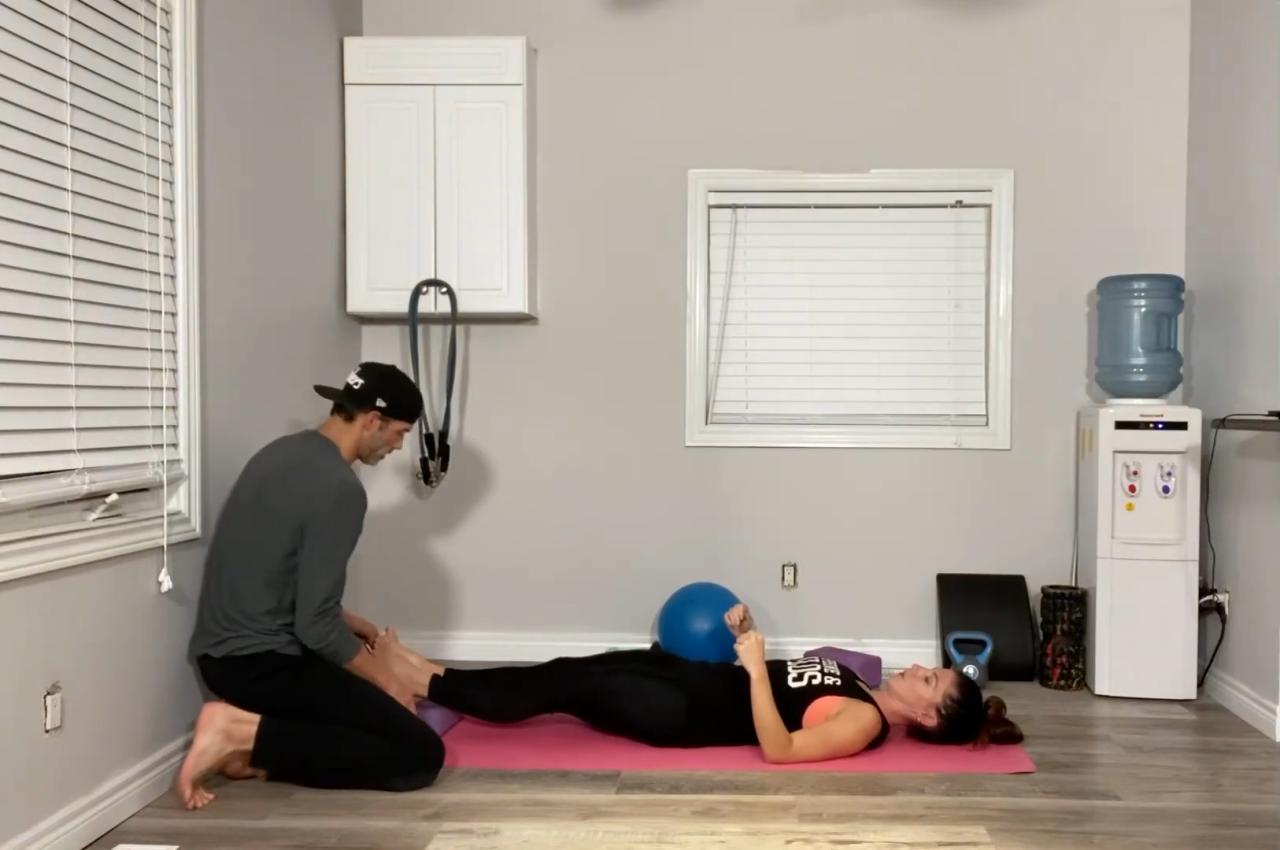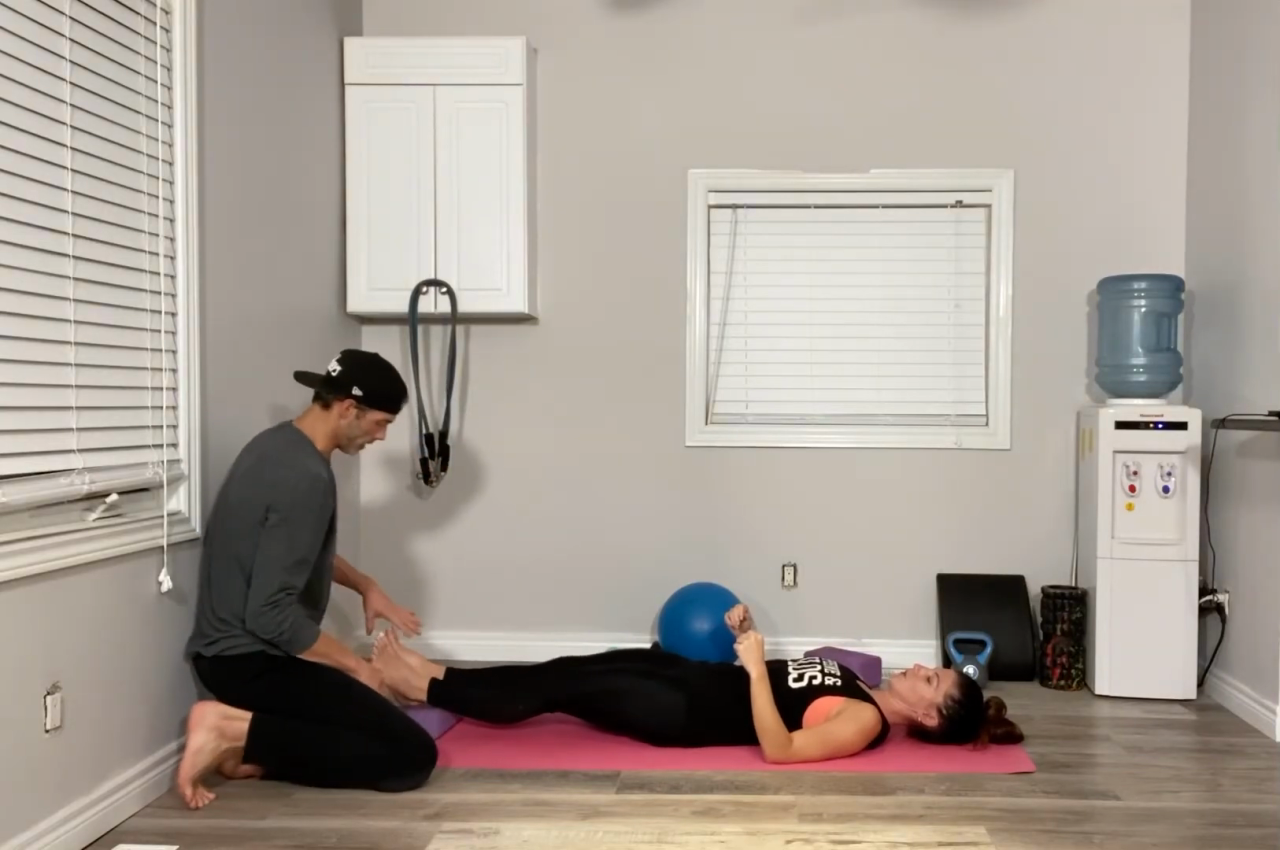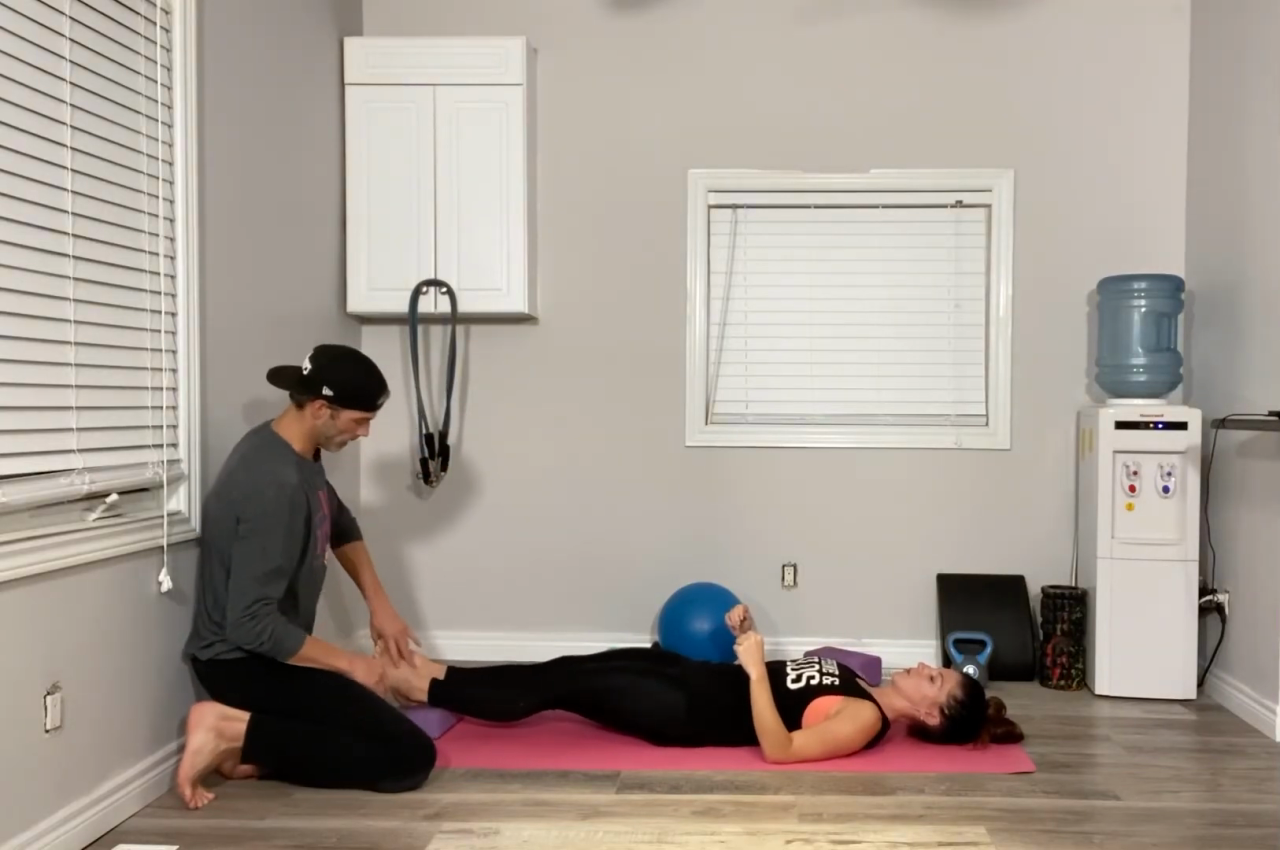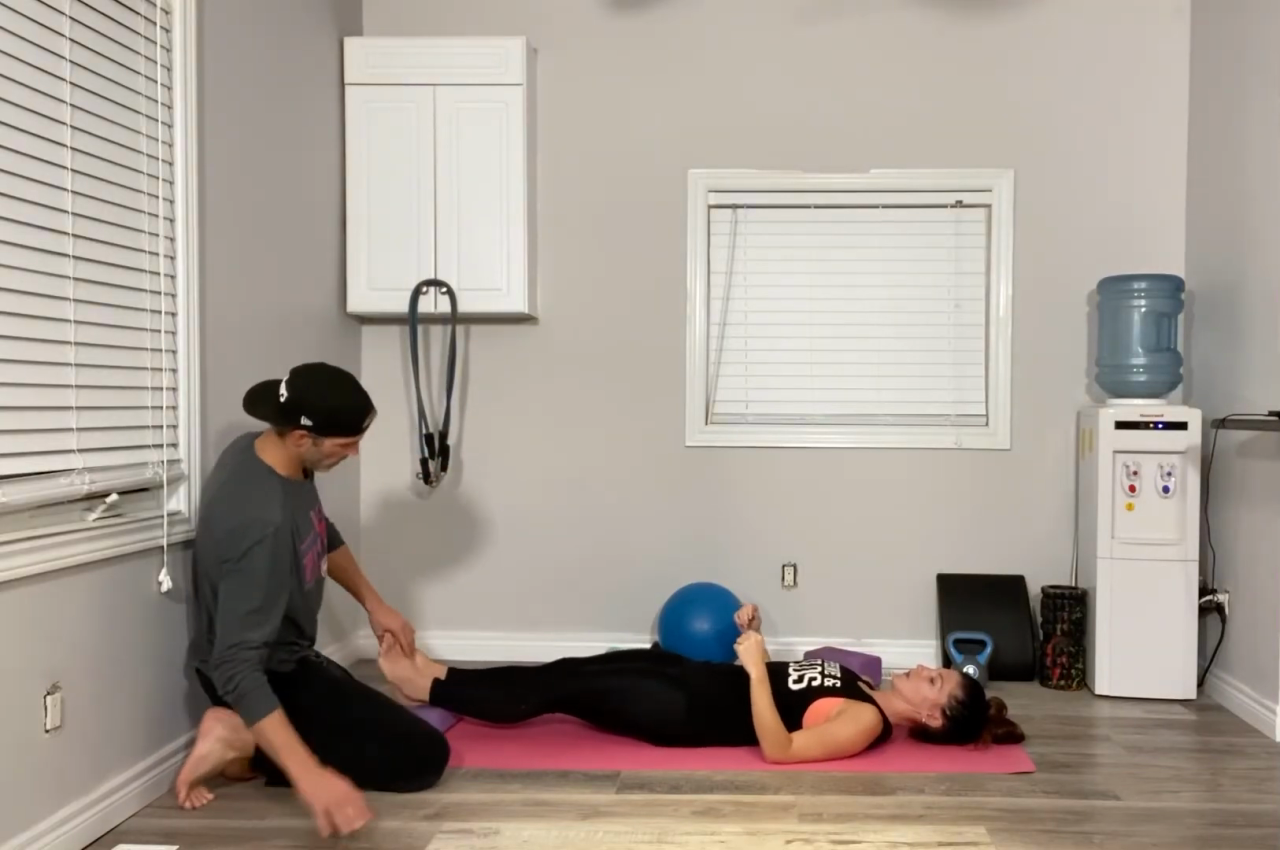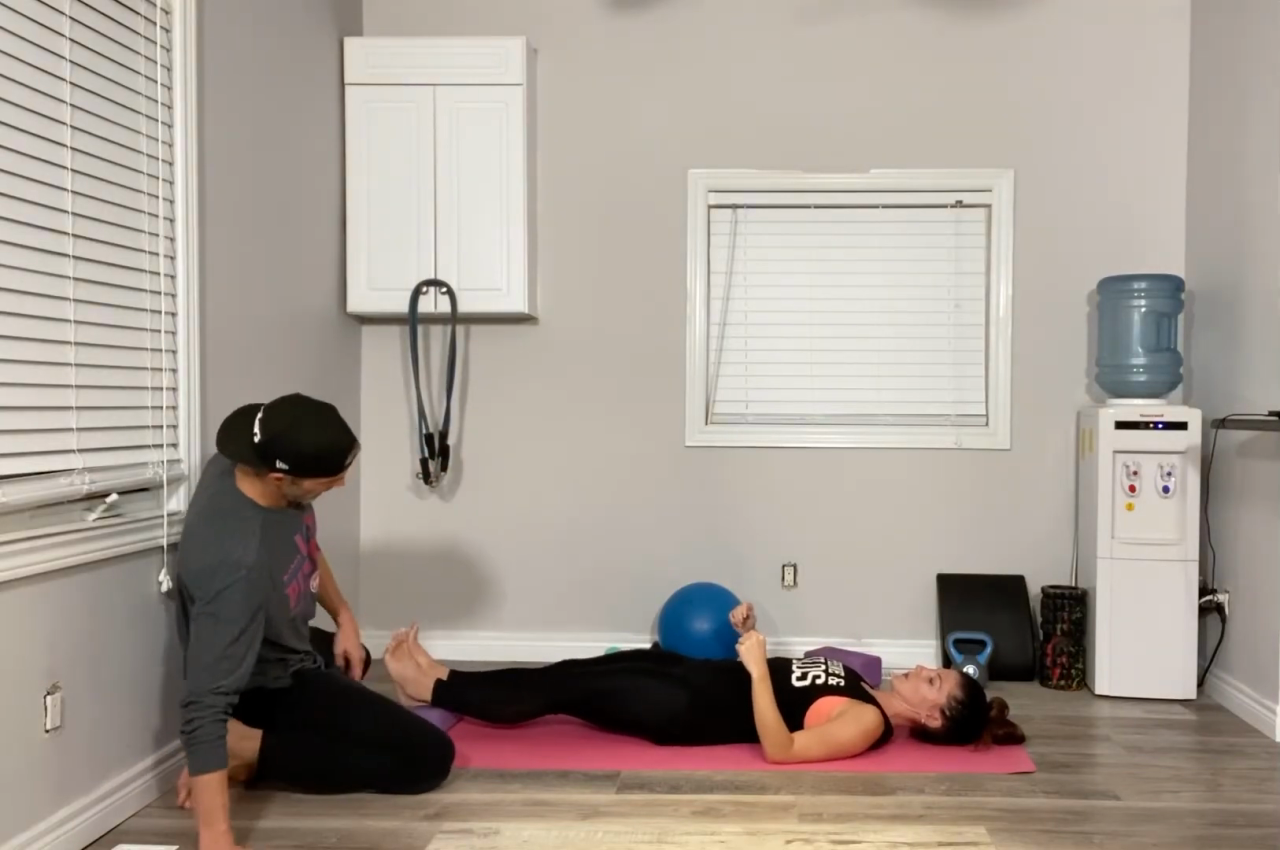
dt=0.4s
person 1, frame 1
left shoulder: (865, 723)
right shoulder: (861, 690)
left elbow: (777, 747)
left wrist: (753, 667)
right wrist: (748, 637)
left hip: (699, 714)
right hip: (705, 678)
left knee: (569, 692)
right knee: (570, 668)
left ankle: (427, 686)
right ankle: (437, 675)
person 1, frame 2
left shoulder: (865, 723)
right shoulder: (863, 690)
left elbow: (778, 747)
left wrist: (754, 666)
right wrist: (749, 637)
left hip: (699, 714)
right hip: (705, 678)
left knee: (568, 693)
right knee: (572, 668)
left ankle: (427, 689)
right ankle: (439, 677)
person 1, frame 3
left shoulder: (866, 721)
right shoulder: (863, 688)
left elbow: (778, 747)
left wrist: (753, 667)
right wrist: (750, 638)
left hip: (700, 714)
right hip: (705, 678)
left knee: (571, 688)
right knee: (573, 667)
left ankle: (428, 690)
right ankle: (440, 677)
person 1, frame 4
left shoulder: (867, 723)
right shoulder: (865, 691)
left elbow: (778, 748)
left wrist: (754, 666)
right wrist: (753, 638)
left hip: (699, 714)
right hip: (705, 677)
left knee: (567, 692)
right knee: (575, 669)
left ankle: (429, 689)
right ankle: (443, 675)
person 1, frame 5
left shoulder: (869, 724)
right shoulder: (864, 691)
left elbow: (779, 748)
left wrist: (756, 666)
right wrist: (750, 637)
left hip: (699, 711)
right hip: (705, 674)
left knee: (570, 693)
right knee: (573, 671)
left ankle: (433, 690)
right ankle: (441, 676)
person 2, frame 1
left shoulder: (284, 452)
right shoulder: (338, 488)
right elbow: (316, 624)
left wrist: (355, 625)
right wrist: (384, 679)
left hip: (225, 651)
right hip: (261, 660)
left knee: (372, 723)
right knee: (420, 755)
left ankle: (248, 730)
right ankle: (244, 734)
person 2, frame 2
left shoulder: (279, 444)
right shoulder: (304, 478)
right elbow: (270, 613)
left wrist: (368, 588)
right wrist: (355, 665)
left hip: (232, 650)
right hip: (251, 660)
left knee: (366, 721)
right knee: (412, 755)
left ankle: (246, 737)
right ankle: (236, 731)
person 2, frame 3
left shoulder: (292, 450)
right shoulder: (274, 486)
left elbow: (342, 527)
right elbow: (252, 624)
left wrist: (379, 604)
right wrist: (350, 663)
left hip: (258, 652)
right hip: (244, 660)
left knee: (370, 717)
right knee: (411, 756)
left ankle: (247, 742)
right ankle: (235, 731)
person 2, frame 4
left shoulder: (261, 451)
right shoulder: (260, 521)
left elbow: (325, 536)
right elbow: (237, 666)
left wrist: (371, 601)
right wrist: (308, 775)
left hip: (280, 653)
right hip: (269, 672)
left knee: (353, 696)
right knee: (424, 756)
left ankle: (252, 740)
right ankle: (241, 740)
person 2, frame 5
left shoulder: (249, 465)
right shoulder: (235, 559)
left elbow: (307, 550)
right elbow: (204, 702)
left wrist: (344, 617)
left hip: (282, 649)
right hip: (266, 684)
left knee: (352, 662)
right knee: (430, 758)
left ankle: (251, 739)
right ankle: (249, 748)
